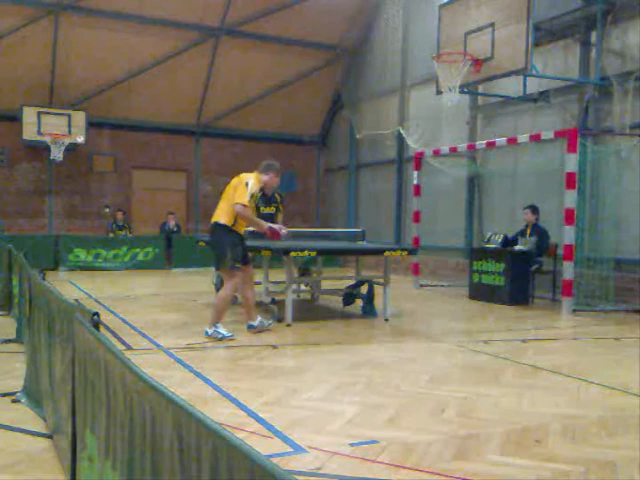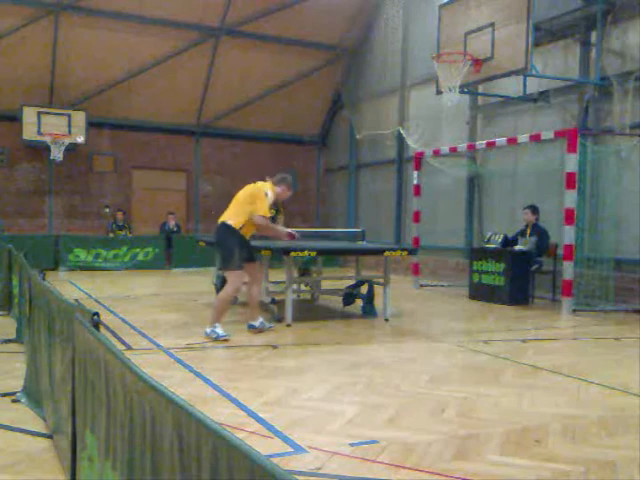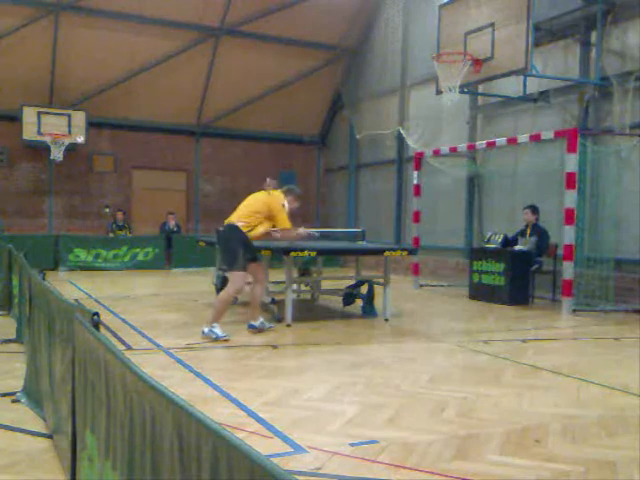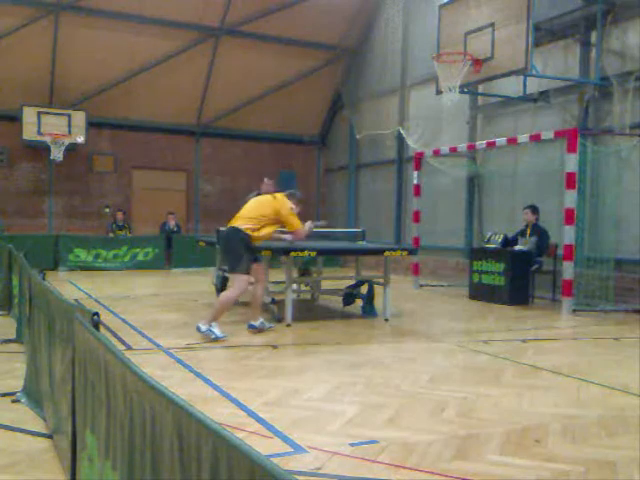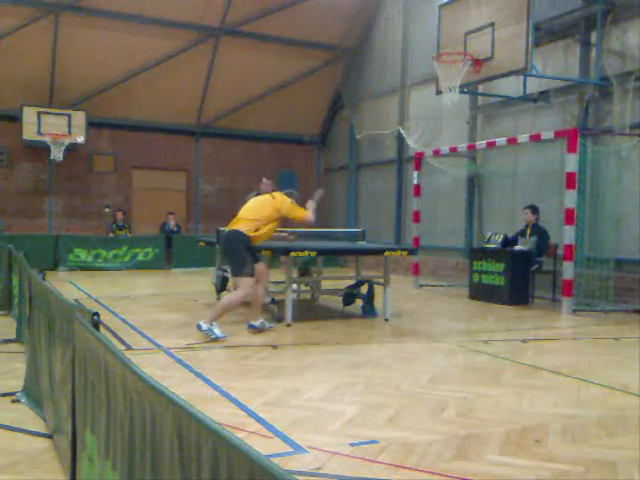
dt=0.2s
person 1, frame 1
left shoulder: (252, 183)
right shoulder: (249, 180)
right elbow: (239, 209)
left wrist: (269, 226)
right wrist: (261, 226)
left hip: (234, 234)
right hip: (224, 232)
left knee: (248, 277)
right knee: (232, 282)
left ankle: (254, 321)
right ankle: (213, 327)
person 1, frame 2
left shoulder: (262, 190)
right shoulder: (267, 191)
left elbow: (256, 225)
right elbow: (259, 220)
left wrist: (280, 232)
right wrist: (279, 231)
left hip: (238, 235)
right hip: (230, 233)
left knee: (256, 274)
right knee: (235, 283)
left ankle: (255, 321)
right ankle: (213, 327)
person 1, frame 3
left shoulder: (269, 197)
right shoulder: (280, 201)
right elbow: (287, 233)
left wrist: (279, 235)
right wrist: (300, 234)
left hip: (240, 237)
right hip: (233, 236)
left knee: (260, 276)
right knee: (237, 284)
left ankle: (255, 321)
right ankle: (211, 327)
person 1, frame 4
left shoulder: (271, 200)
right shoulder: (285, 204)
right elbow: (299, 234)
left wrist: (283, 236)
right wrist: (307, 227)
left hip: (239, 238)
right hip: (236, 239)
left knee: (261, 277)
right knee: (239, 287)
left ankle: (256, 321)
right ankle: (208, 325)
person 1, frame 5
left shoulder: (268, 200)
right shoulder: (284, 202)
right elbow: (309, 218)
right wrist: (311, 206)
left hip: (239, 240)
right hip: (237, 242)
left knee: (262, 276)
right knee: (244, 291)
left ankle: (256, 321)
right ankle: (207, 324)
